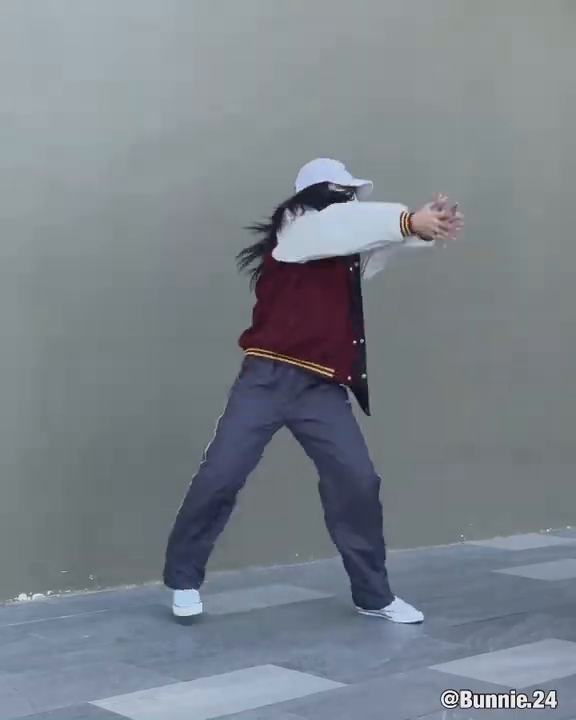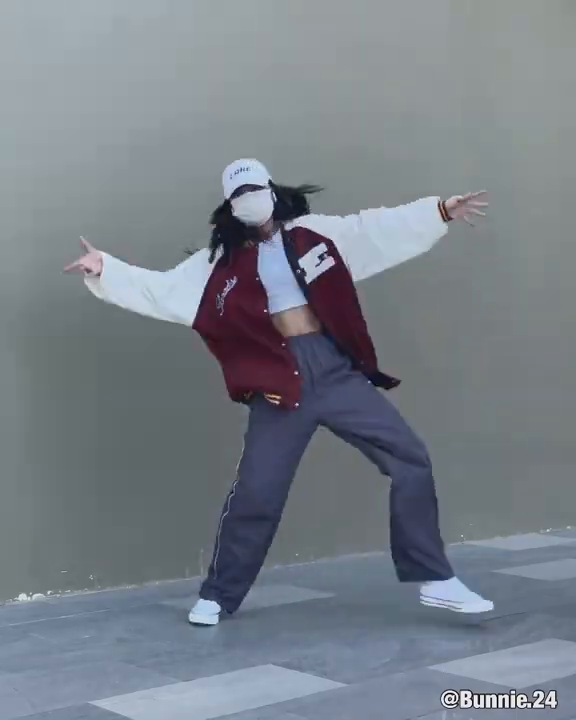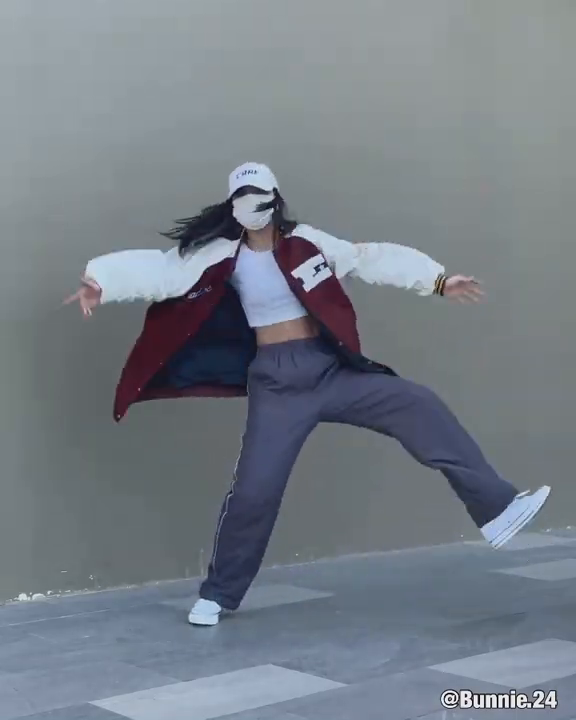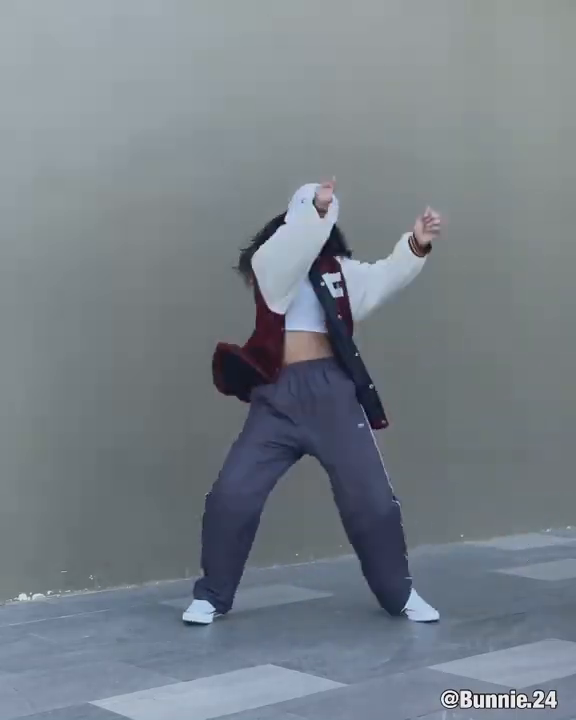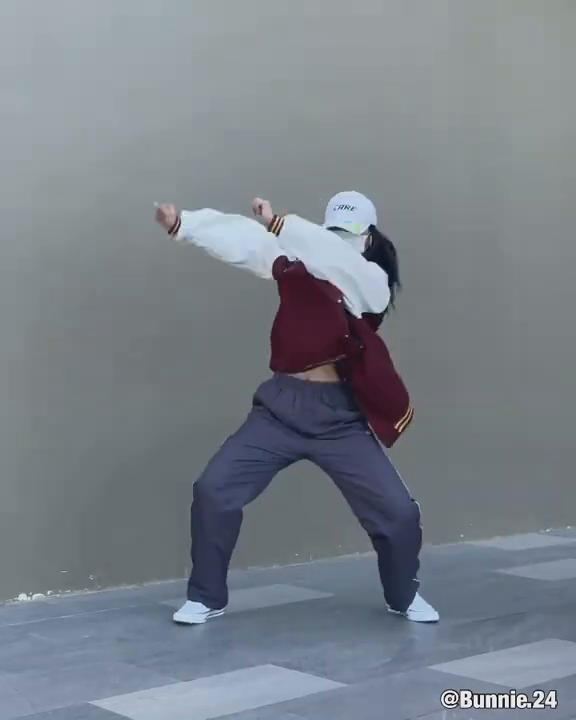
dt=0.2s
person 1, frame 1
left shoulder: (338, 246)
right shoulder: (301, 228)
left elbow: (374, 249)
right elbow: (344, 227)
left wrist: (422, 226)
right wrist: (411, 221)
left hip: (319, 383)
right hip: (267, 376)
left knee: (357, 482)
right knee: (218, 479)
left ankle: (374, 593)
right ankle: (185, 582)
person 1, frame 2
left shoulder: (310, 231)
right shoulder: (225, 257)
left elbow: (378, 228)
right elbow: (167, 294)
left wrist: (442, 210)
right wrist: (103, 271)
left hip: (337, 368)
right hip: (280, 380)
left knee: (408, 458)
right knee: (258, 492)
left ankle: (432, 576)
right ankle: (218, 593)
person 1, frame 3
left shoulder: (307, 244)
right shoulder: (216, 256)
left elbow: (372, 258)
right elbow: (158, 269)
left wrist: (437, 279)
right wrist: (100, 279)
left hip: (332, 369)
right hip: (277, 382)
left knee: (421, 409)
right knee: (255, 490)
left ankle: (496, 507)
right ankle: (219, 593)
person 1, frame 4
left shoulder: (341, 266)
right shoulder: (268, 260)
left elbow: (378, 281)
right elbow: (286, 252)
left wrist: (416, 244)
right wrist: (314, 215)
left hip: (335, 401)
right hip: (280, 394)
left knee: (375, 507)
right knee: (232, 499)
left ankle: (398, 593)
right ankle: (212, 595)
person 1, frame 5
left shoulder: (372, 275)
right shoulder: (300, 266)
left elbow: (335, 261)
right elbow: (246, 241)
left wrist: (279, 223)
right wrist: (183, 222)
left hip: (339, 417)
right hip: (281, 406)
left knee: (397, 513)
right knee: (213, 491)
left ankle: (403, 596)
right ankle: (205, 596)
